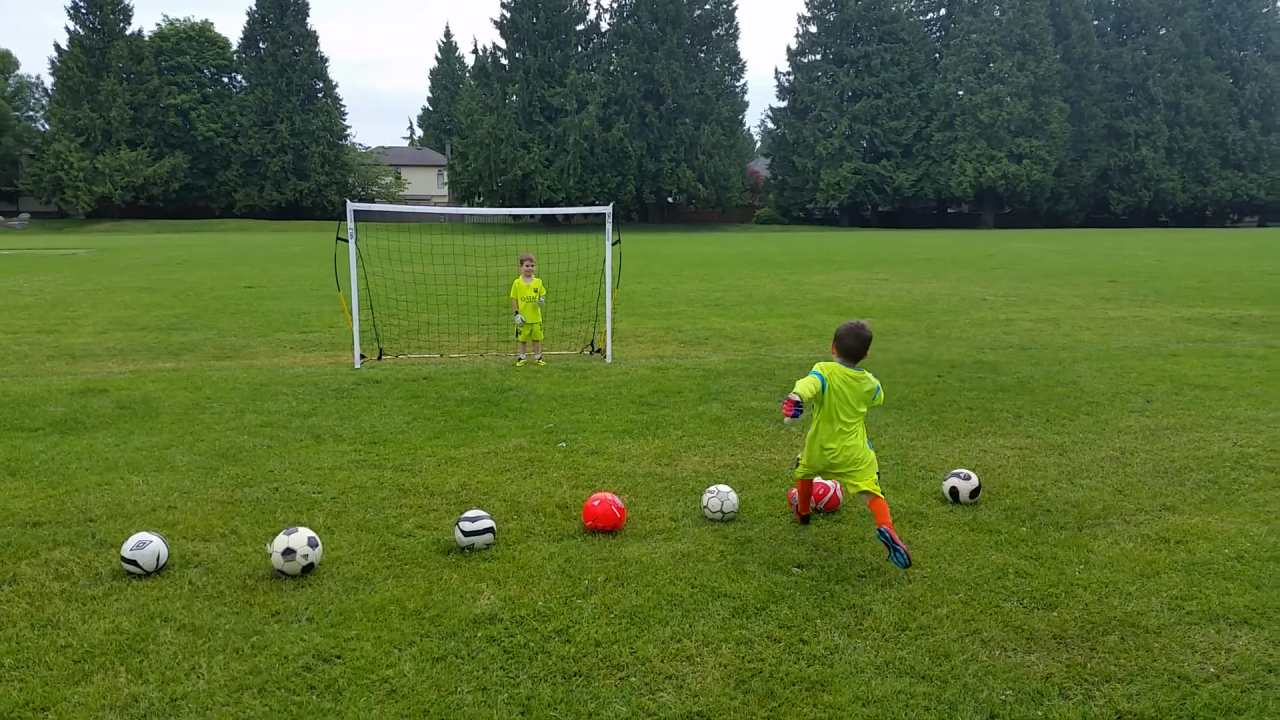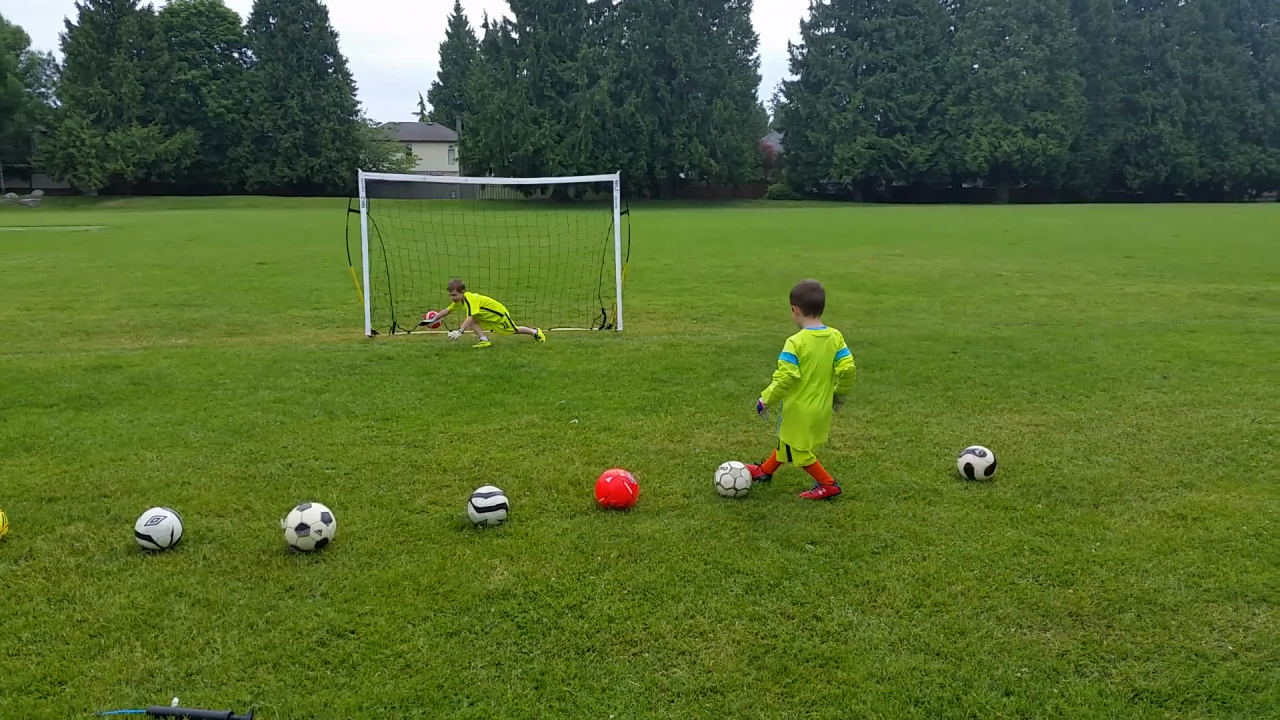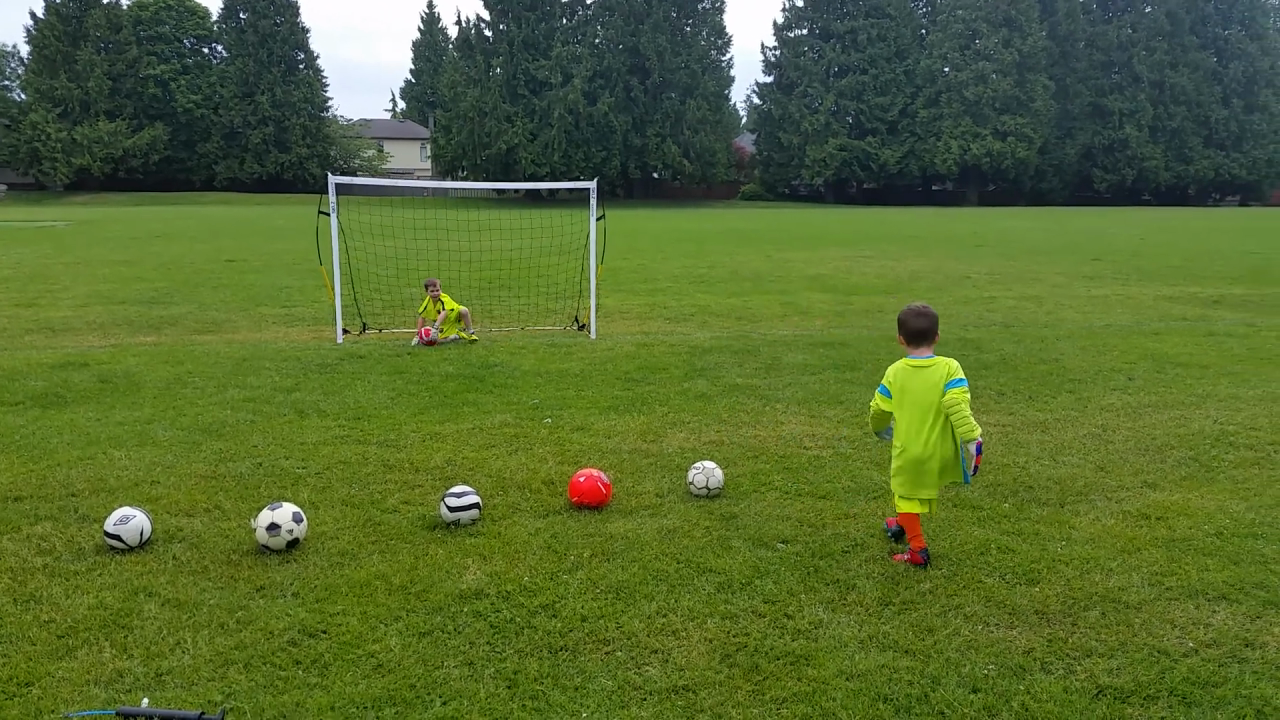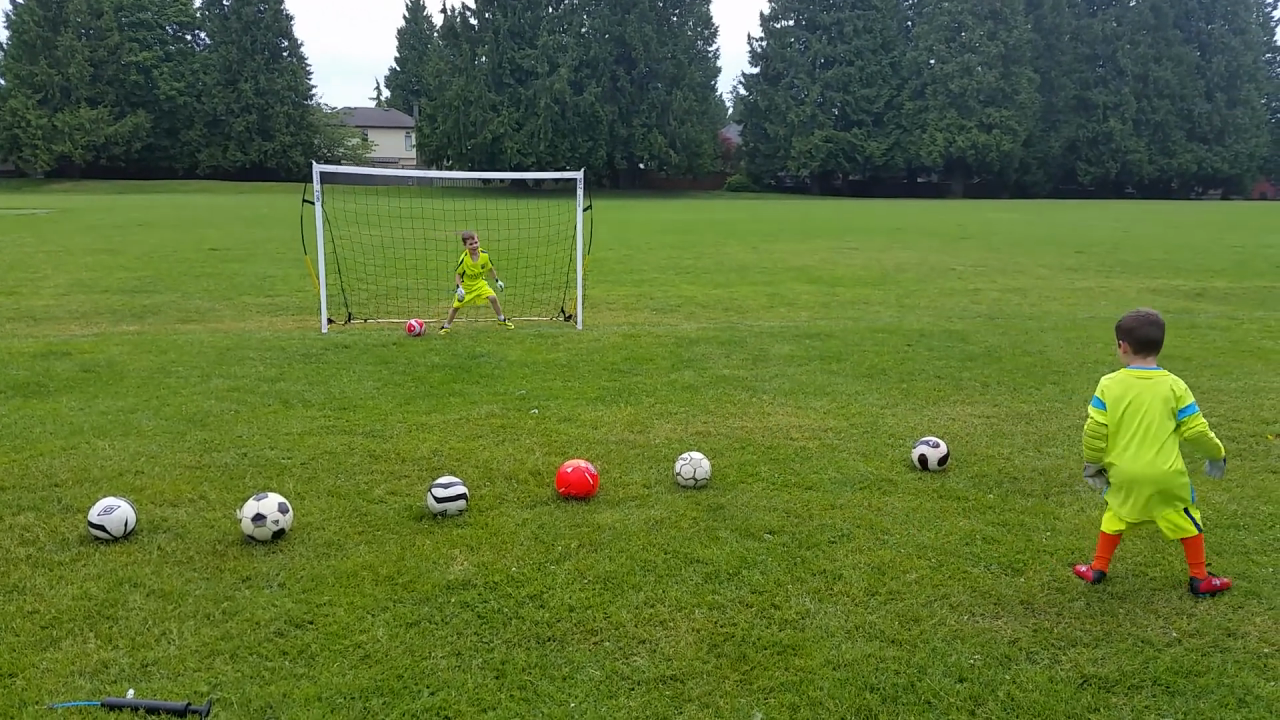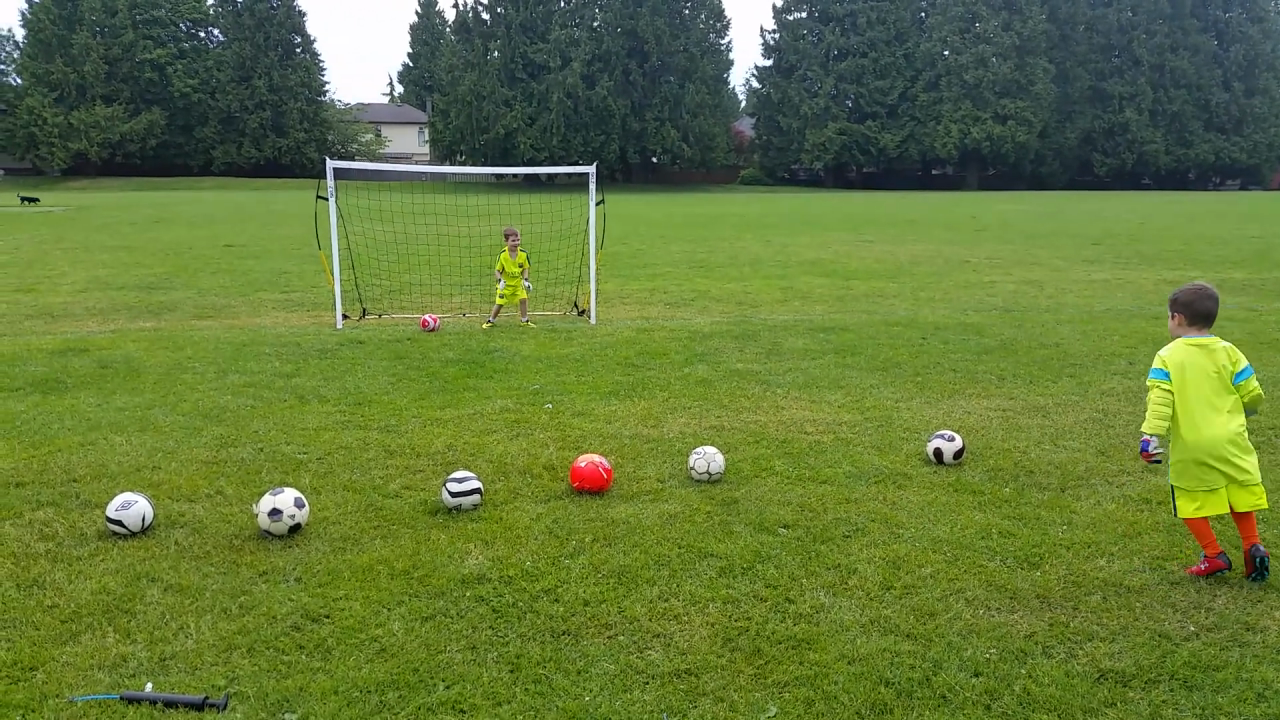
dt=1s
person 1, frame 1
left shoulder: (824, 371)
right shoulder: (868, 381)
left elbow: (809, 385)
right elbow: (877, 398)
left wrist: (795, 396)
left hip: (820, 449)
right hip: (854, 449)
left knee: (805, 469)
right knee: (872, 493)
left ankle: (803, 511)
right ankle: (886, 529)
person 1, frame 2
left shoulder: (796, 342)
right shoulder: (835, 337)
left elbow: (784, 378)
right elbow: (848, 369)
left wrist: (766, 400)
right wrist: (840, 394)
left hip: (800, 410)
right hip: (821, 407)
left knee: (799, 451)
right knee: (790, 442)
left ankle: (828, 485)
right ankle: (764, 471)
person 1, frame 3
left shoulder: (894, 372)
right shoulder: (949, 368)
left elbow: (879, 411)
right elbow: (958, 408)
left wrist: (880, 428)
right wrist: (973, 440)
left hip: (909, 453)
right hip: (943, 453)
left knee: (906, 495)
right knee: (928, 489)
left ankle: (917, 550)
right ankle: (902, 525)
person 1, frame 4
left shoulder: (1109, 384)
right shoulder: (1174, 386)
left elbow: (1094, 431)
right elbow: (1196, 430)
left wrist: (1093, 464)
right wrist: (1217, 453)
left hip: (1122, 472)
right hip: (1164, 474)
left knee: (1116, 515)
right knee: (1186, 519)
left ankle: (1097, 568)
right ankle: (1200, 578)
person 1, frame 5
left shoulder: (1166, 356)
right shoulder: (1228, 352)
left elbow: (1159, 401)
right elbow: (1253, 395)
left wrist: (1150, 435)
right wrist: (1244, 411)
left hip: (1190, 446)
right hip: (1229, 441)
left knee: (1191, 501)
right knee: (1240, 493)
left ankle: (1213, 555)
right ankle: (1253, 547)
